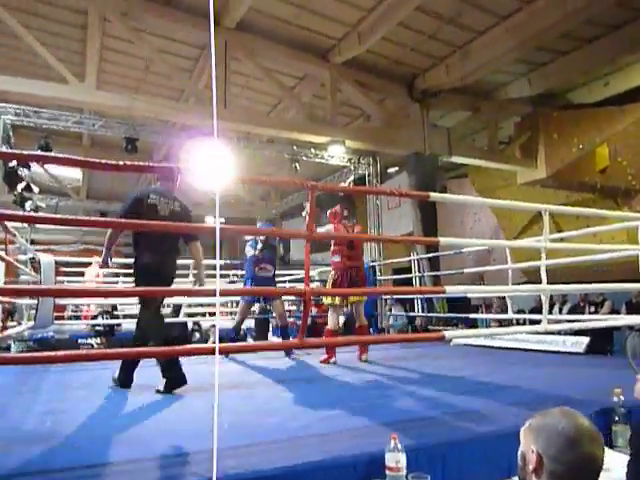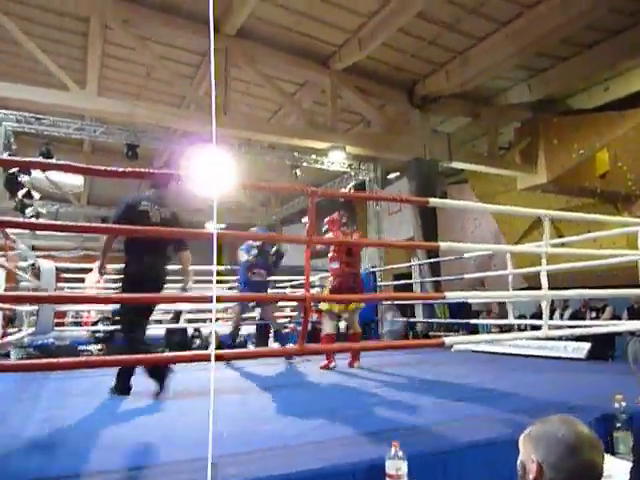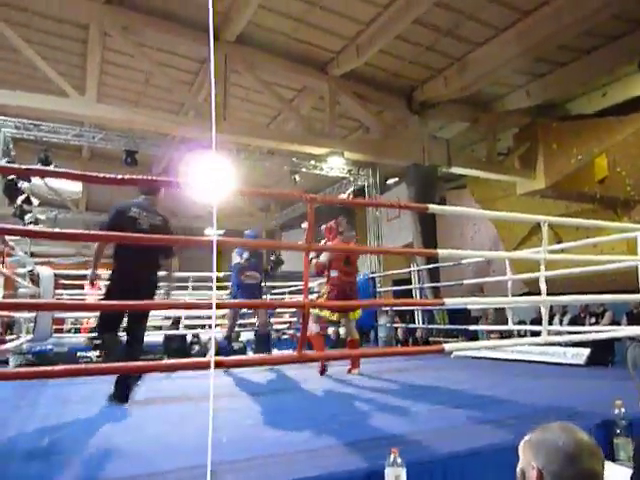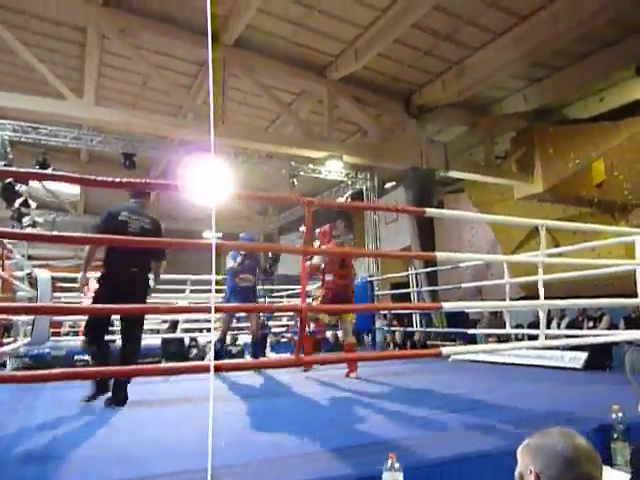
dt=0.1s
person 1, frame 1
left shoulder: (141, 196)
right shoulder: (181, 207)
left elbow: (118, 227)
right elbow: (193, 243)
left wrist: (106, 252)
right wrist: (199, 272)
left hip: (146, 264)
right hip: (168, 267)
left knee: (150, 320)
right knee: (148, 318)
left ankle: (173, 374)
right ankle: (125, 375)
person 1, frame 2
left shoulder: (133, 203)
right shoulder: (171, 215)
left elbow: (112, 233)
right elbow: (183, 251)
left wrist: (102, 260)
right wrist: (186, 280)
left hip: (135, 270)
right hip: (157, 274)
left knee: (129, 324)
right knee: (137, 325)
left ankle: (158, 368)
right ankle: (123, 382)
person 1, frame 3
left shoulder: (123, 209)
right shoulder: (162, 221)
left elbow: (102, 240)
right elbow: (169, 258)
left wrist: (93, 268)
right wrist: (169, 284)
left hip: (122, 277)
right hip: (147, 281)
left knee: (107, 329)
right knee: (135, 335)
left ankle: (124, 381)
right ankle: (123, 388)
person 1, frame 4
left shoulder: (114, 213)
right shoulder: (153, 223)
left elbow: (94, 244)
right elbow: (159, 261)
left wrist: (84, 272)
right wrist: (154, 280)
left hip: (111, 280)
right hip: (138, 284)
left knee: (94, 331)
right knee: (131, 338)
left ankle: (102, 382)
right ankle: (119, 392)
person 2, frame 1
left shoulder: (334, 229)
right shoulder: (359, 229)
left wrist: (308, 213)
left hip: (340, 275)
right hip: (357, 274)
left knee: (334, 314)
right knee: (359, 313)
left ankle: (330, 354)
right ankle: (363, 352)
person 2, frame 2
left shoulder: (333, 236)
right shoulder: (357, 236)
left hip: (338, 281)
right hip: (355, 281)
left knee: (328, 319)
right knee: (353, 321)
left ankle: (330, 359)
right ankle: (355, 359)
person 2, frame 3
left shoulder: (332, 246)
right shoulder: (353, 245)
left elbow: (318, 269)
left wrist: (314, 257)
left hip: (335, 290)
right hip: (351, 291)
left knee: (314, 321)
right knee: (351, 328)
left ankle: (323, 359)
right ankle: (355, 365)
person 2, frame 4
left shoulder: (325, 249)
left elbow: (311, 270)
left wrist: (307, 257)
left hip: (329, 293)
right hip: (346, 293)
right knee: (347, 332)
right ankle: (352, 369)
person 3, frame 1
left shoulder: (273, 247)
right shoulder: (251, 245)
right elbow: (252, 260)
left wrist: (282, 249)
right wrist: (260, 245)
left hip: (269, 285)
right hip: (253, 283)
left knee: (281, 315)
right knee: (241, 317)
left ankle: (287, 349)
person 3, frame 2
left shoulder: (267, 252)
right shoulder: (244, 250)
left elbow: (271, 272)
right elbow: (246, 266)
left wrist: (277, 259)
right wrist: (256, 251)
left hip: (262, 289)
right hip: (246, 288)
left knee: (272, 319)
right knee: (236, 321)
person 3, frame 3
left shoulder: (259, 255)
right shoulder: (237, 252)
left elbow: (264, 273)
right elbow: (238, 268)
right wrist: (247, 254)
left hip: (255, 292)
right hip: (239, 291)
left knee: (263, 323)
right knee: (231, 326)
left ankle: (267, 354)
person 3, frame 4
left shoulder: (256, 257)
right shoulder: (232, 256)
left elbow: (267, 272)
right elbow: (232, 272)
left wrist: (272, 263)
right wrist: (241, 258)
left hip: (250, 295)
right hip: (234, 294)
left knee: (255, 329)
right knee: (224, 328)
right ankle: (218, 359)
